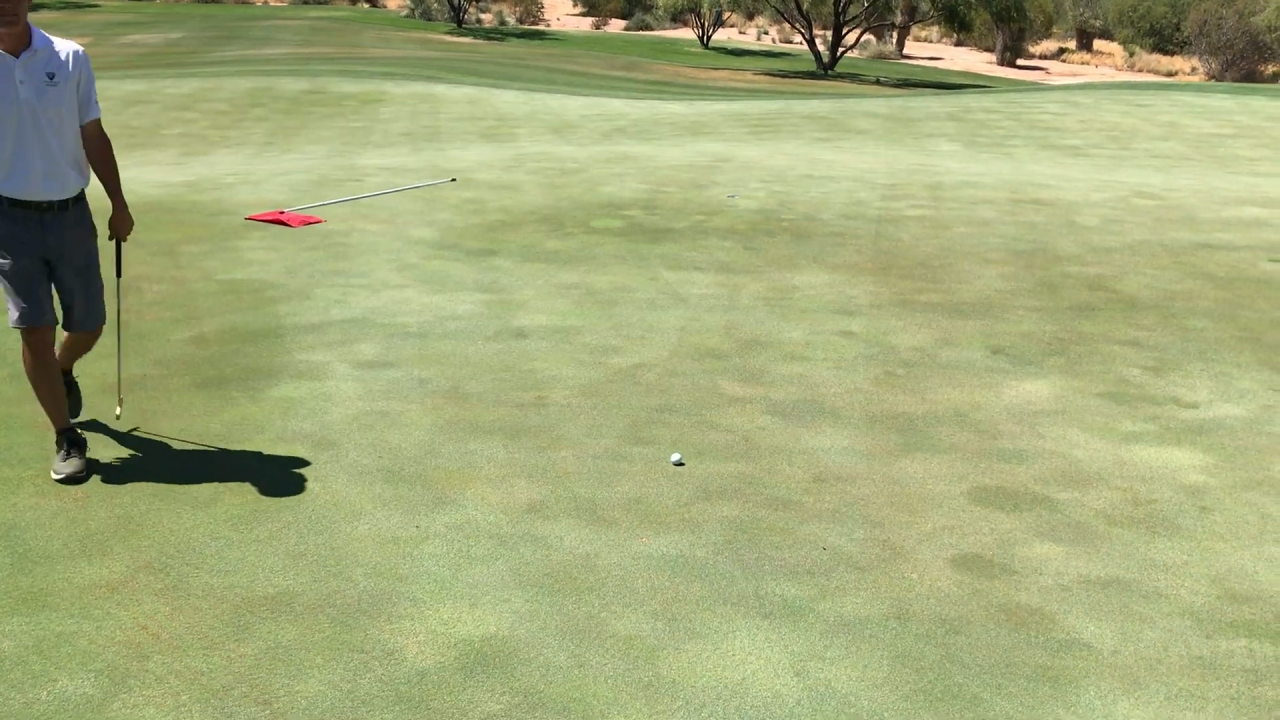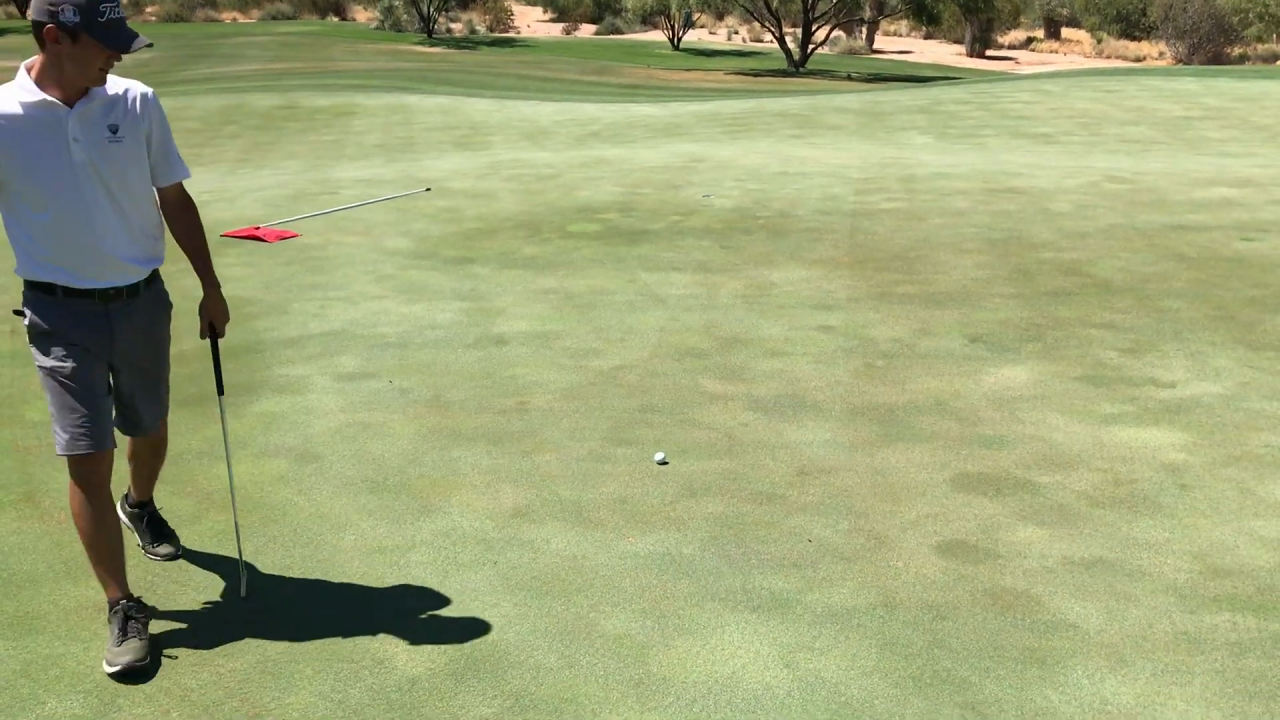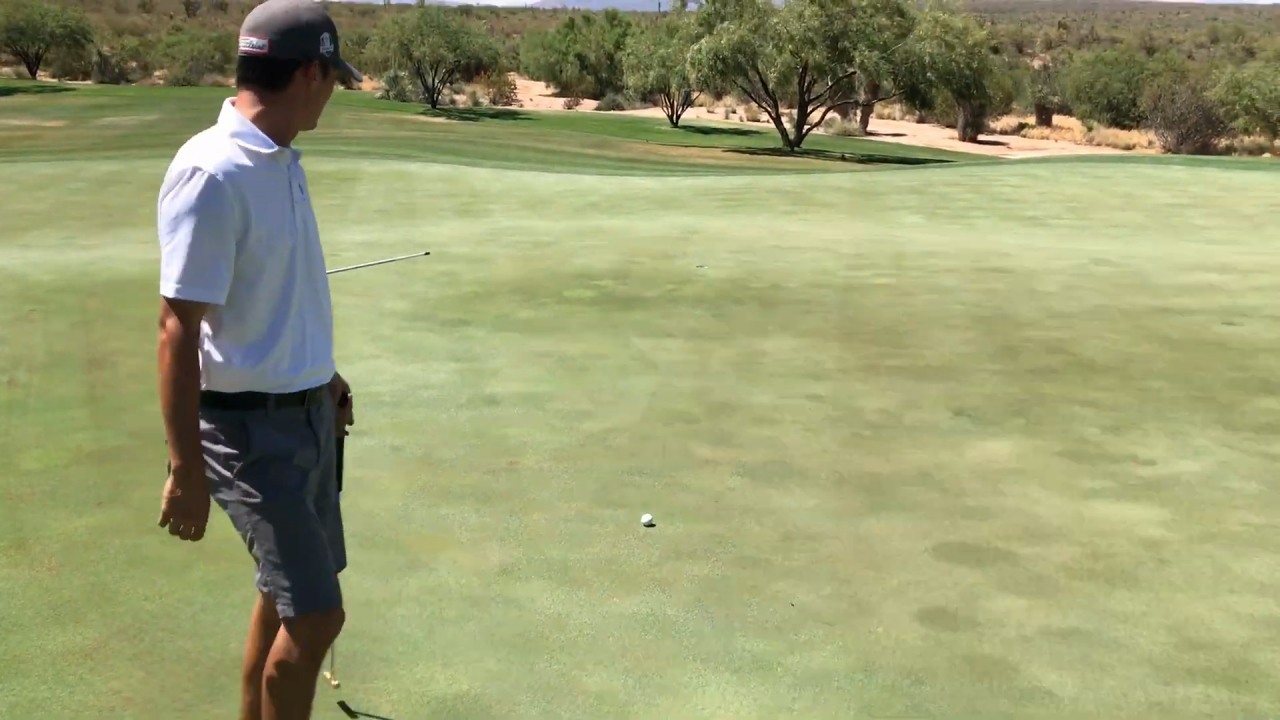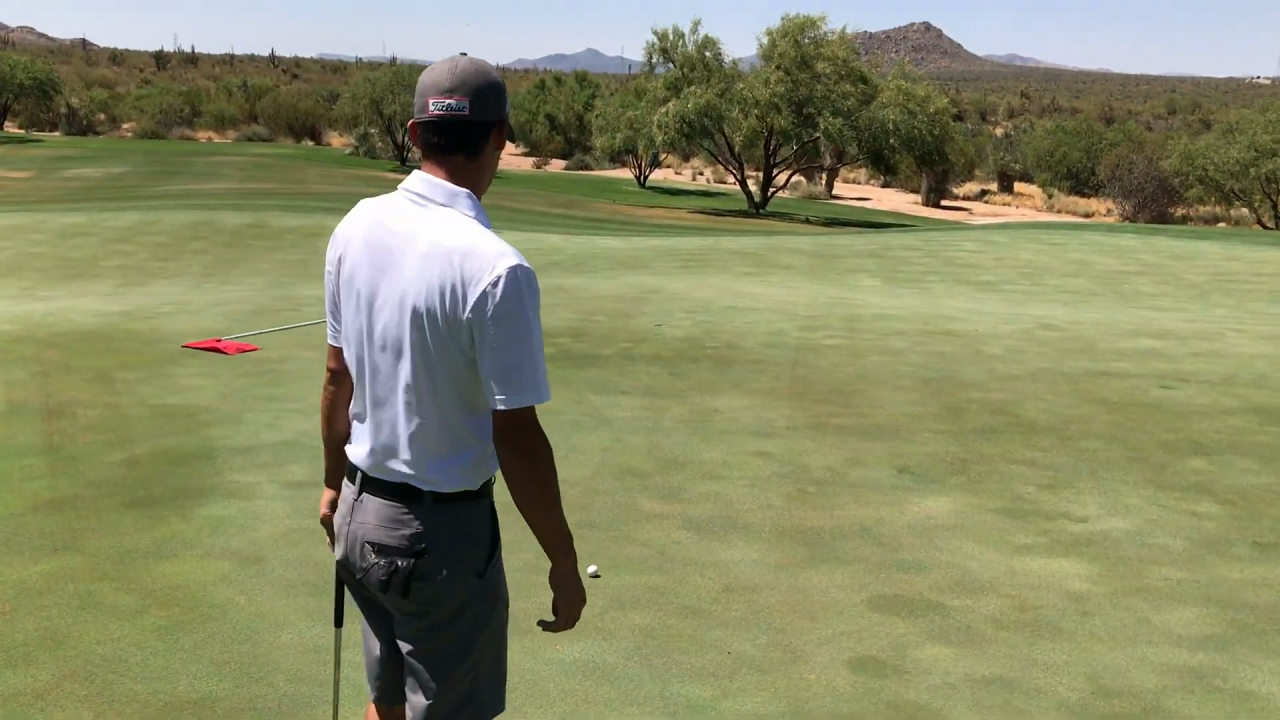
dt=1s
person 1, frame 1
left shoulder: (70, 58)
left elbow: (93, 136)
left wrist: (119, 205)
left hip: (71, 215)
left knee: (87, 325)
left ankle: (59, 373)
right ankle: (67, 437)
person 1, frame 2
left shoulder: (138, 104)
left elbow: (174, 200)
left wrist: (211, 288)
left hip: (142, 301)
right hip: (60, 314)
left knee: (147, 432)
right knee: (89, 463)
left ankle: (139, 503)
right ankle: (124, 611)
person 1, frame 3
left shoulder: (279, 162)
right shoulder: (212, 172)
right elbow: (180, 328)
left wrist: (322, 373)
right wrist: (184, 465)
left hip: (299, 412)
right hip: (249, 430)
left knee: (285, 598)
right knee: (314, 617)
person 1, frame 4
left shoulder: (355, 228)
right shoulder: (496, 268)
left elbow: (338, 377)
right elbow: (517, 438)
right wrist: (564, 563)
left hip: (362, 512)
right hip: (443, 530)
